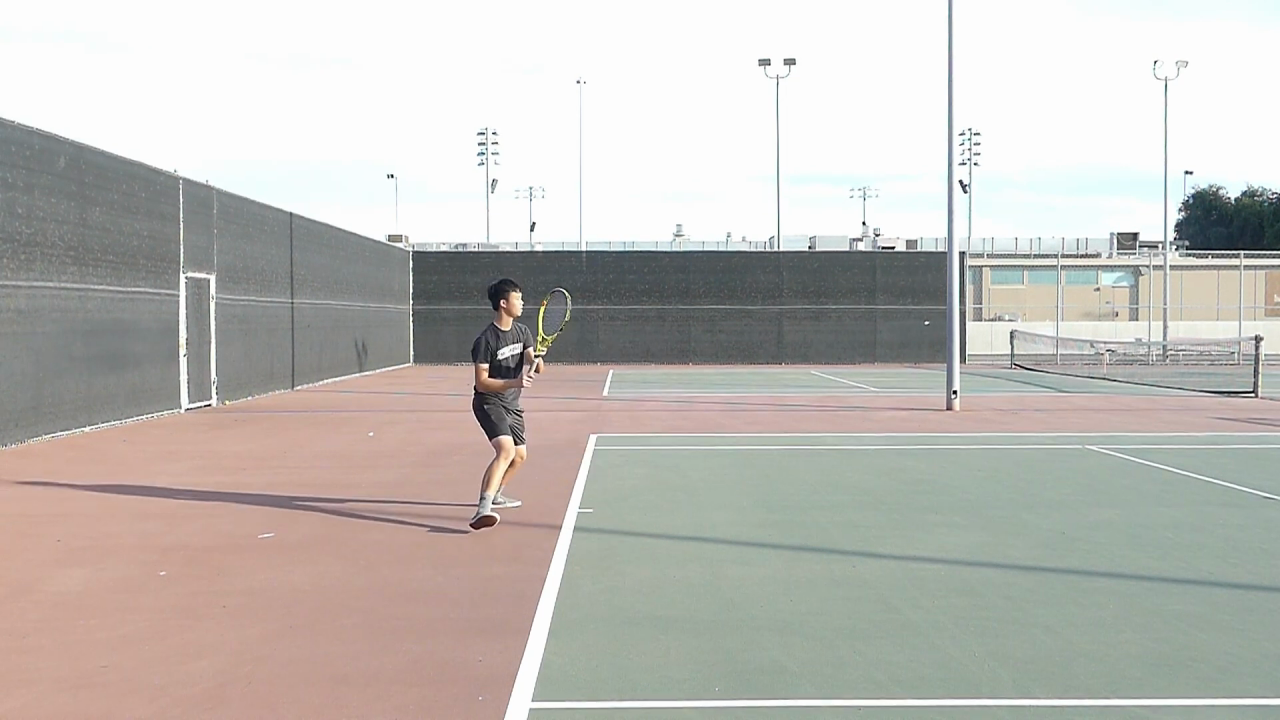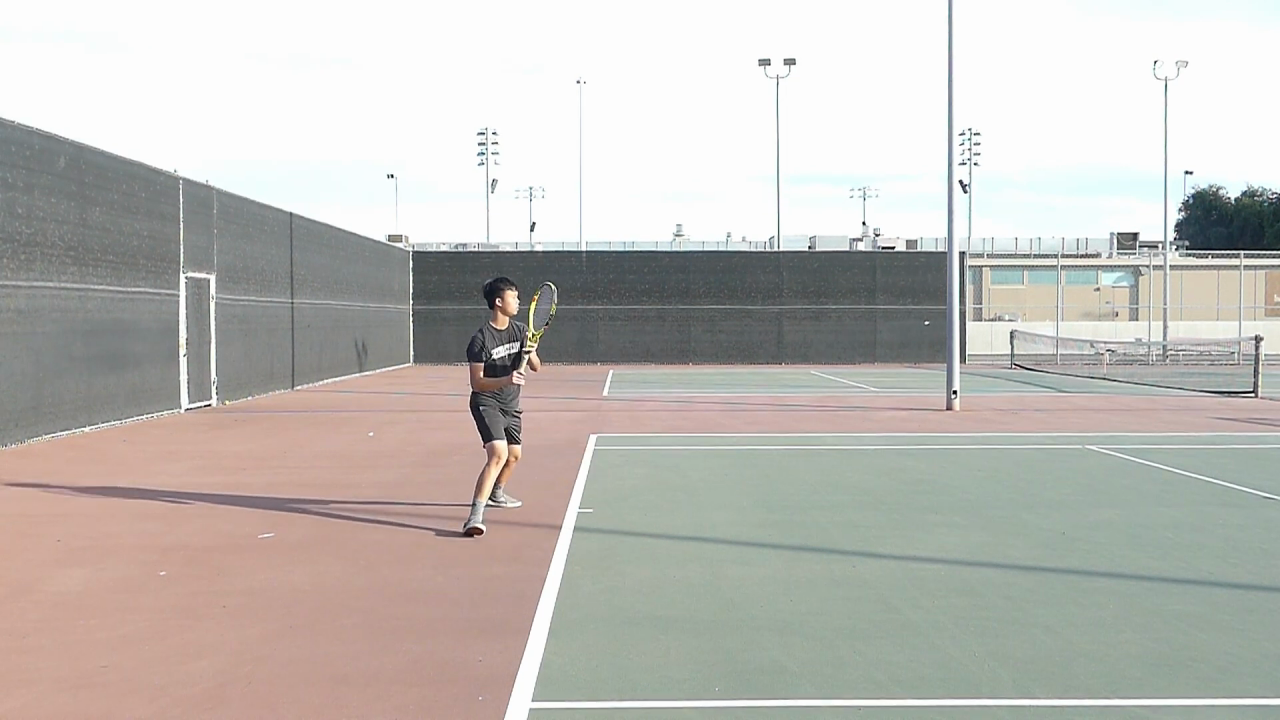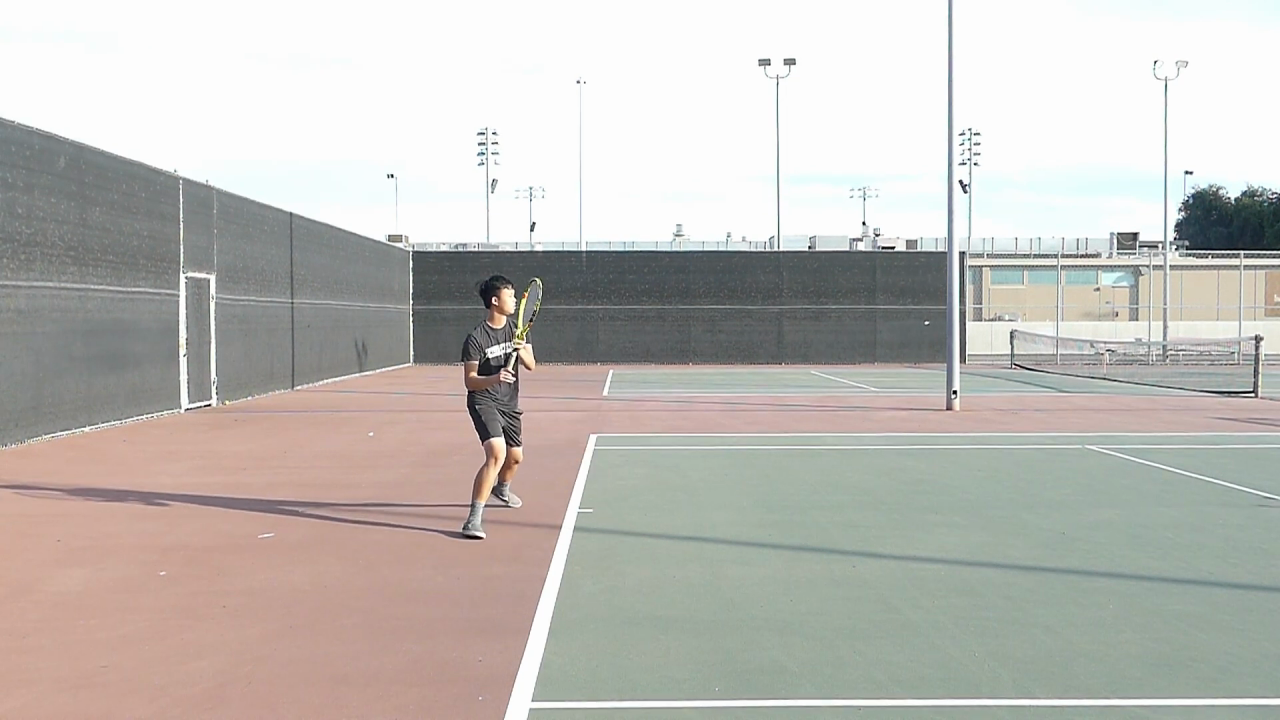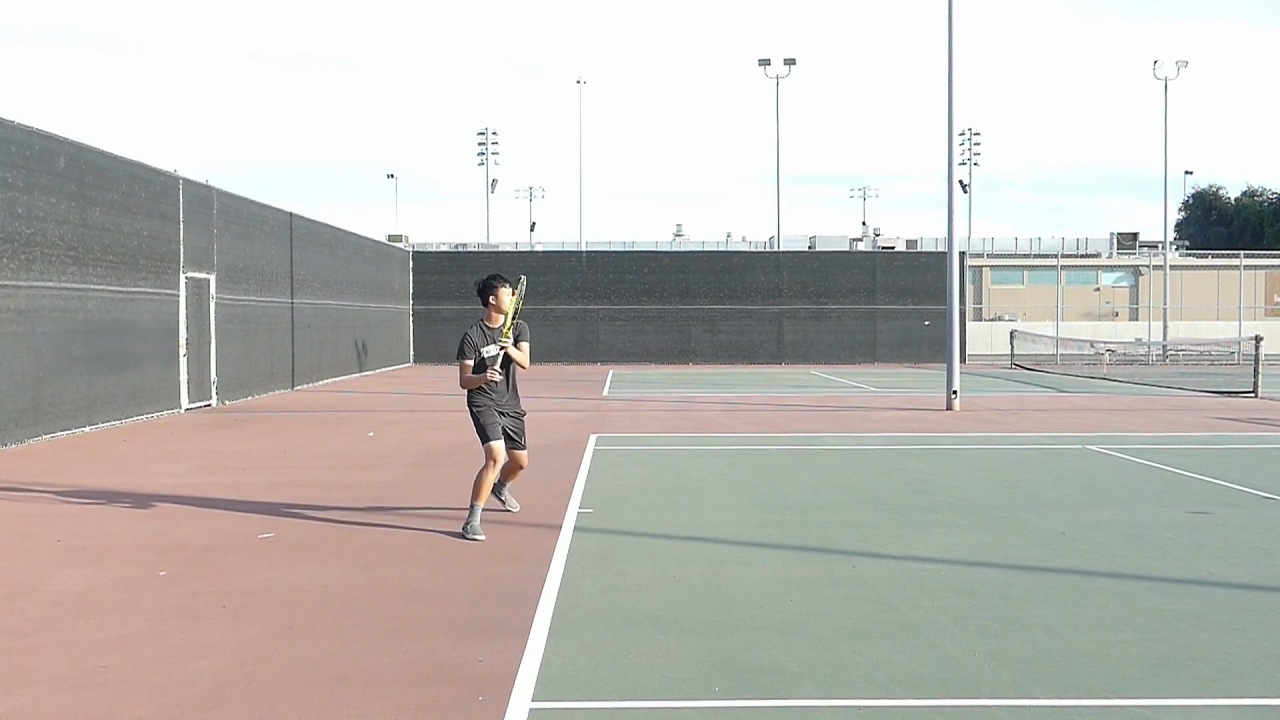
dt=0.3s
person 1, frame 1
left shoulder: (522, 332)
right shoulder: (485, 340)
left elbow: (535, 367)
right elbow: (481, 383)
left wrist: (537, 360)
right wrist: (514, 381)
left hip: (512, 404)
right hip: (489, 403)
left knee: (519, 455)
right knee: (505, 450)
left ankle: (495, 495)
right ankle: (483, 510)
person 1, frame 2
left shoulder: (521, 330)
right shoulder: (480, 339)
left elbow: (536, 366)
right elbow: (476, 383)
left wrist: (531, 355)
right wrist: (506, 380)
left hip: (511, 404)
right hip: (487, 403)
left knee: (514, 454)
right knee: (497, 455)
left ankle: (496, 493)
right ankle: (475, 517)
person 1, frame 3
left shoulder: (519, 330)
right shoulder: (475, 338)
left elbow: (531, 365)
right elbow: (469, 381)
left wrist: (521, 351)
right wrist: (495, 378)
left hip: (510, 404)
right hip: (484, 402)
left knee: (515, 457)
right knee: (497, 454)
left ankle: (501, 489)
right ankle: (474, 519)
person 1, frame 4
left shoulder: (519, 328)
right shoulder: (472, 336)
left elbow: (525, 362)
right elbow: (464, 381)
left wrist: (510, 348)
right wrist: (484, 377)
left hip: (511, 405)
right hip: (484, 404)
left knee: (520, 461)
right knee: (496, 456)
left ankle: (501, 488)
right ankle: (472, 520)
